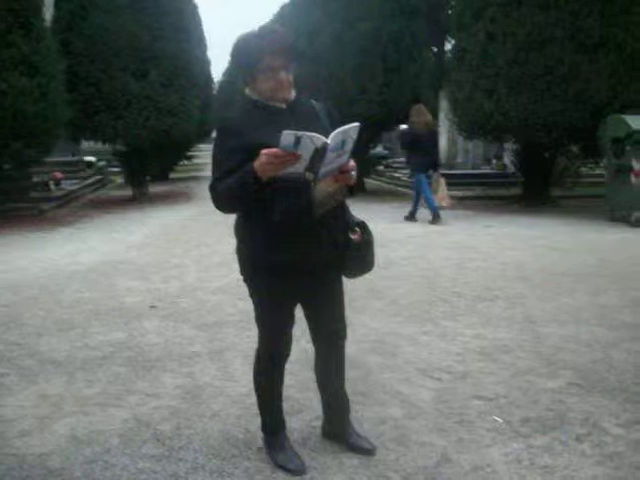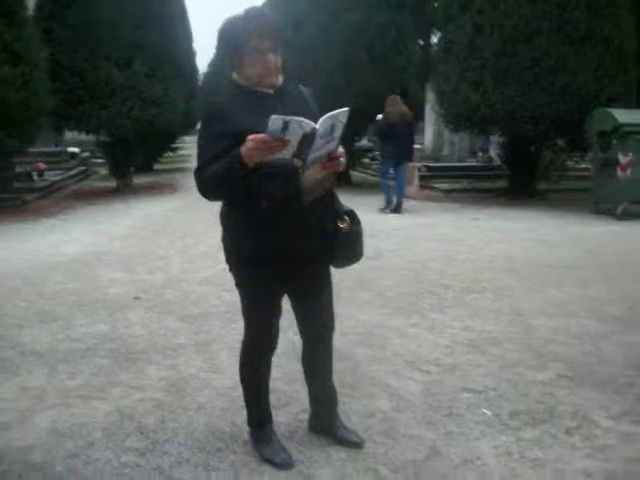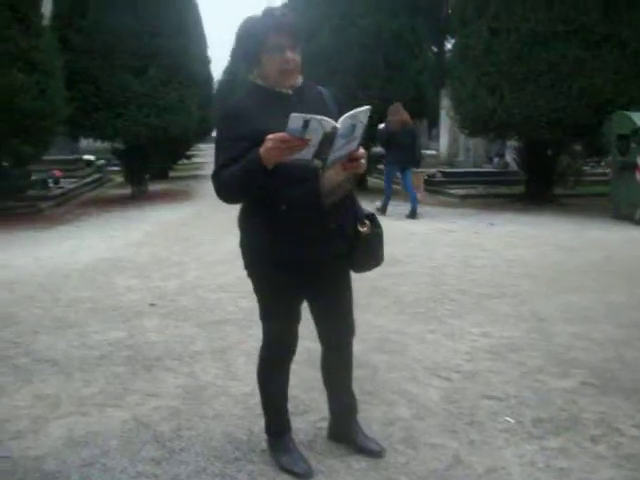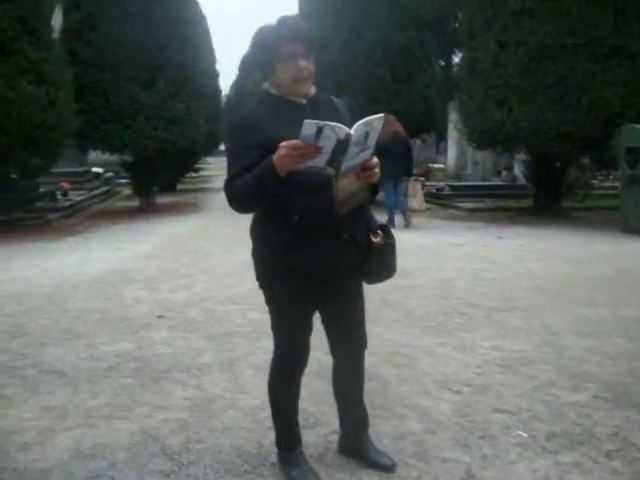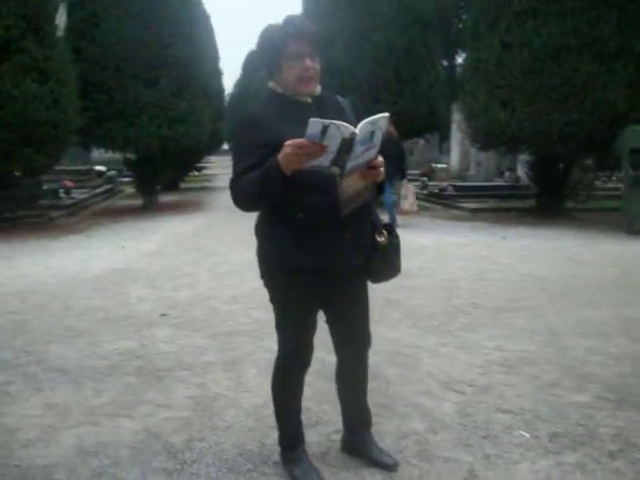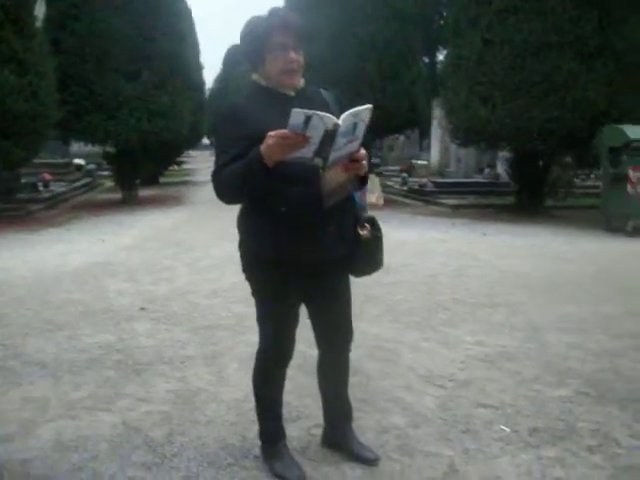
dt=0.3s
person 1, frame 1
left shoulder: (313, 110)
right shoulder: (236, 123)
left elbow: (334, 165)
right elbow: (223, 197)
left wrist: (346, 174)
right wrist: (257, 172)
left hip: (321, 250)
right hip: (271, 259)
left knee: (331, 339)
right knee: (274, 347)
left ankle: (337, 421)
right ankle: (274, 435)
person 1, frame 2
left shoulder: (301, 96)
right shoulder: (222, 107)
left elbow: (322, 153)
right elbow: (208, 184)
left wrist: (335, 160)
right wrist: (244, 158)
left hip: (310, 240)
right hip: (258, 248)
left knee: (319, 330)
right knee: (261, 337)
left ankle: (325, 414)
right ankle: (260, 428)
person 1, frame 3
left shoulder: (320, 97)
right shoulder: (240, 109)
left elbow: (342, 155)
right elbow: (226, 187)
left wrist: (355, 163)
right wrist: (263, 159)
left hip: (330, 244)
right hip: (276, 253)
left knee: (339, 337)
right knee: (279, 344)
left ankle: (344, 422)
right ankle: (279, 436)
person 1, frame 4
left shoulder: (334, 108)
right shoulder: (252, 120)
left elbow: (356, 169)
right elbow: (238, 196)
left wrist: (370, 172)
right wrist: (276, 167)
left hip: (342, 256)
right hip: (288, 263)
left knee: (351, 349)
right knee: (291, 356)
left ankle: (355, 435)
person 1, frame 5
left shoulder: (339, 107)
right shoulder: (258, 119)
left elbow: (361, 169)
right elbow: (244, 195)
left wrist: (374, 171)
right wrist: (282, 166)
left hip: (347, 254)
right hip: (293, 262)
left knee: (355, 348)
right knee: (295, 354)
left ankle: (357, 434)
person 1, frame 6
left shoulder: (322, 101)
right shoulder: (241, 110)
left elbow: (344, 163)
right elbow: (226, 187)
left wrist: (358, 165)
right wrist: (264, 157)
left hip: (329, 248)
right hip: (275, 256)
left knee: (337, 342)
right knee: (276, 347)
left ankle: (338, 428)
